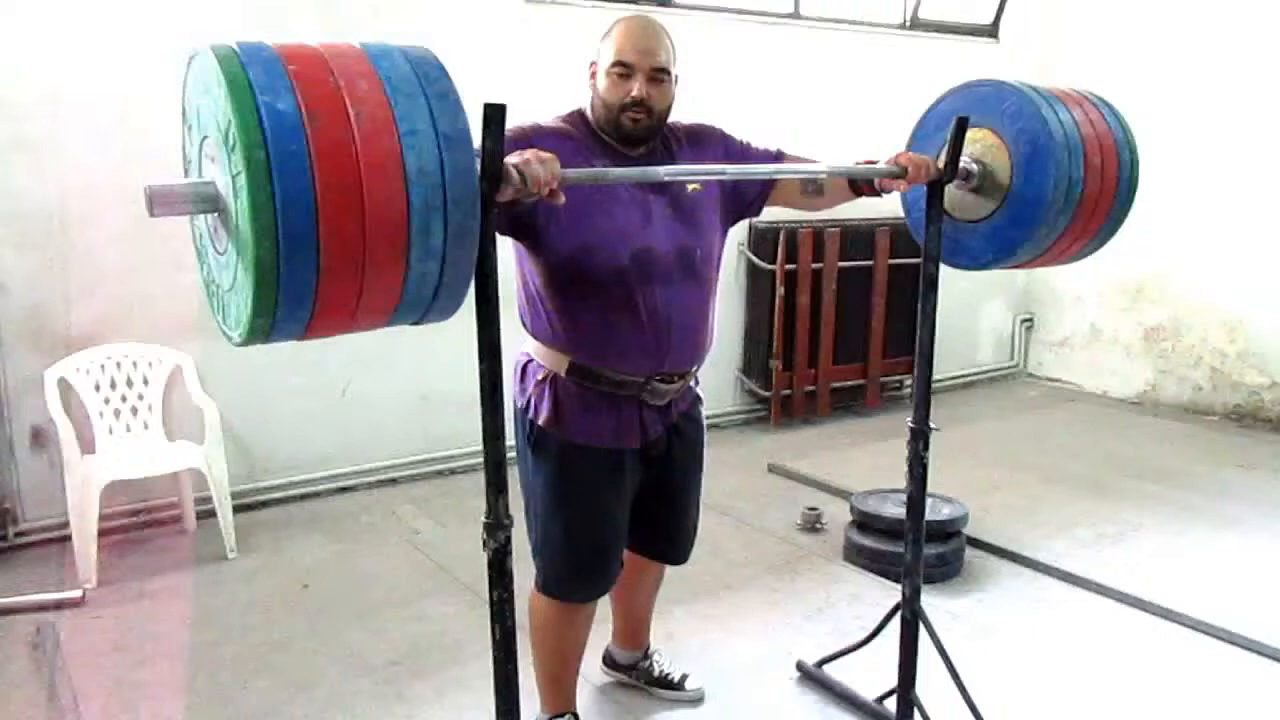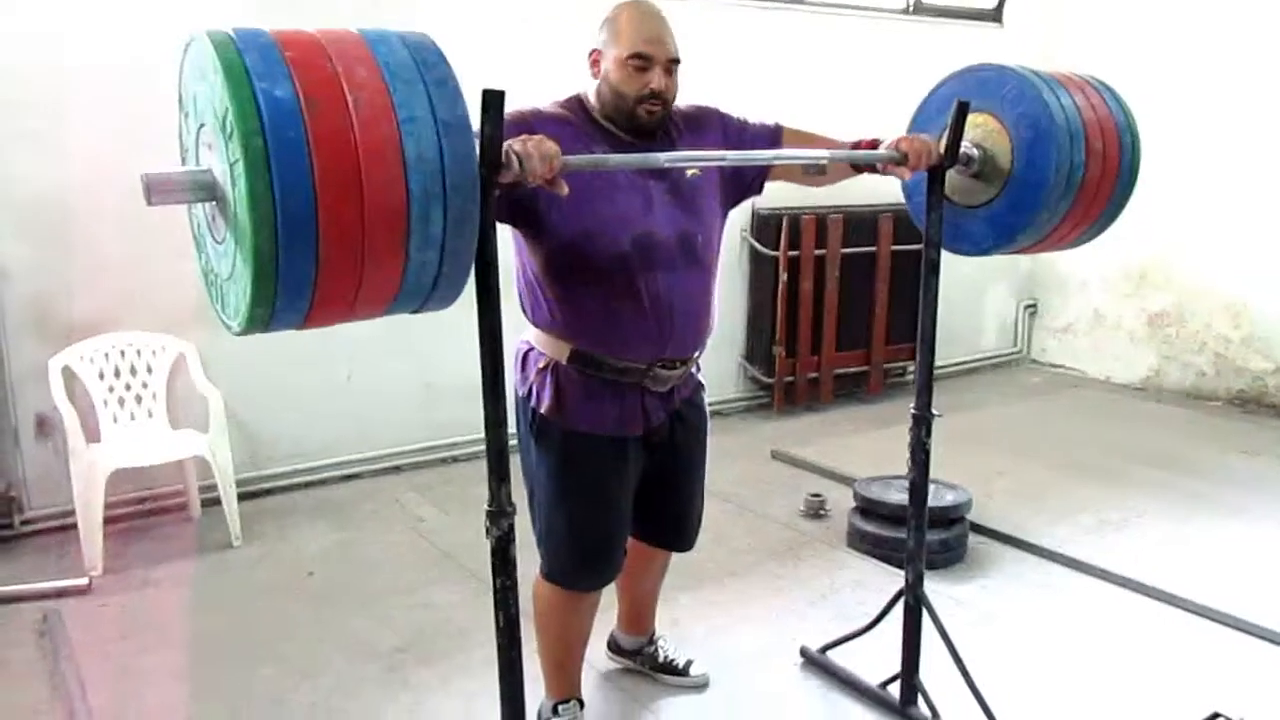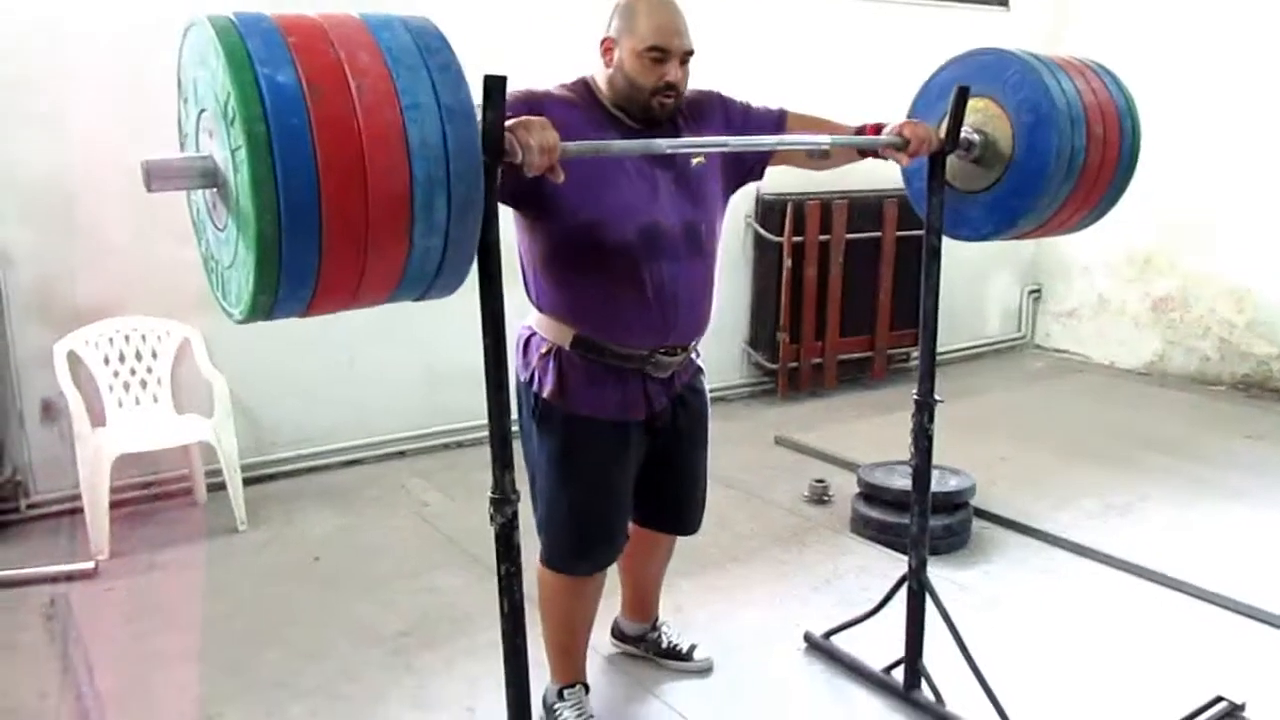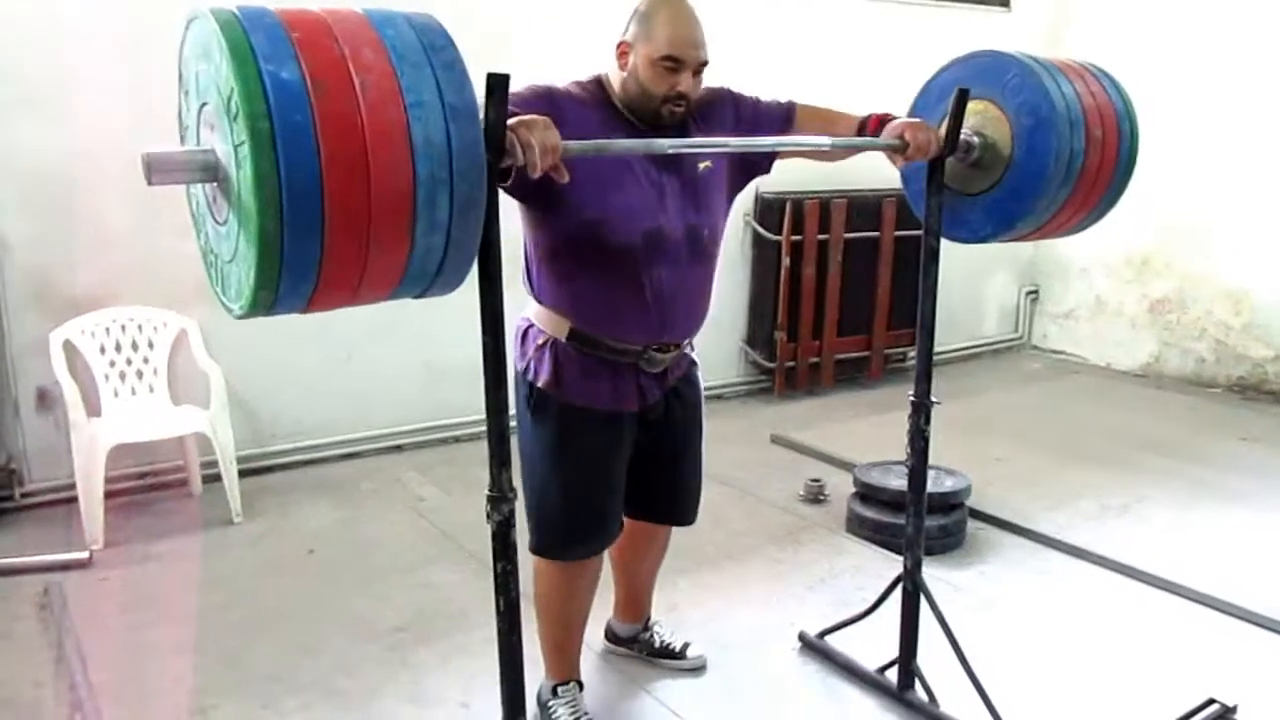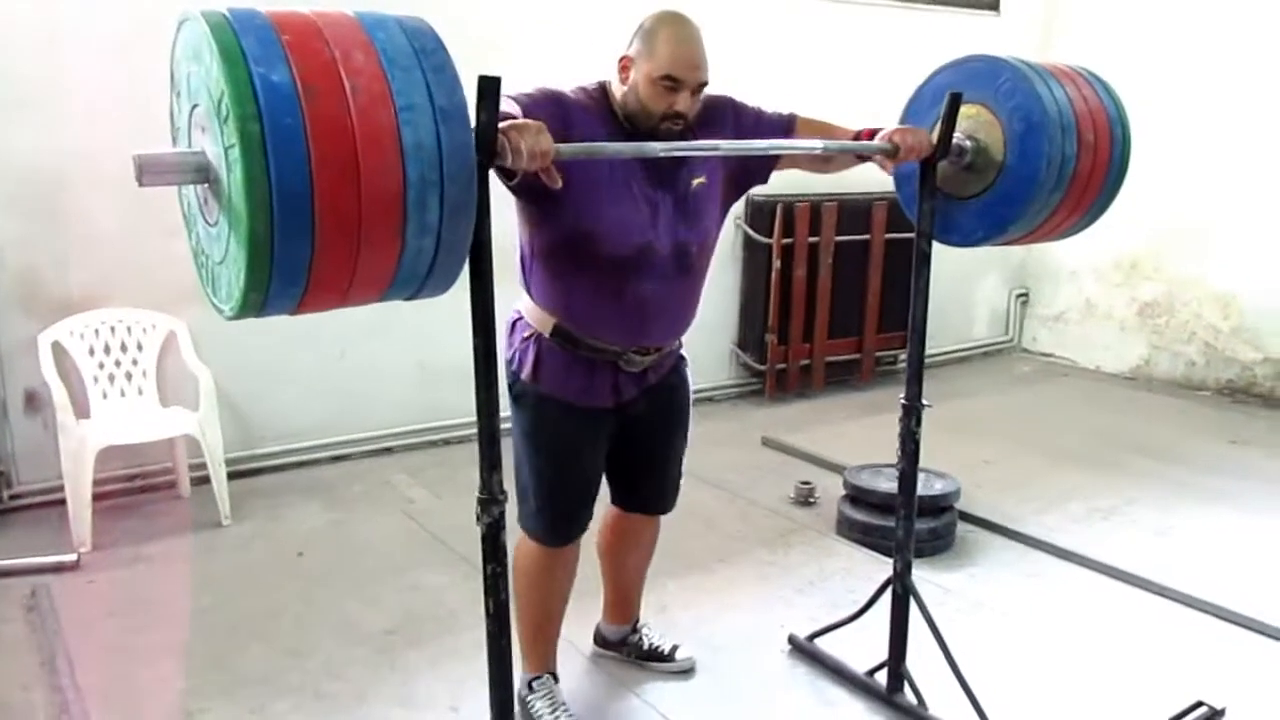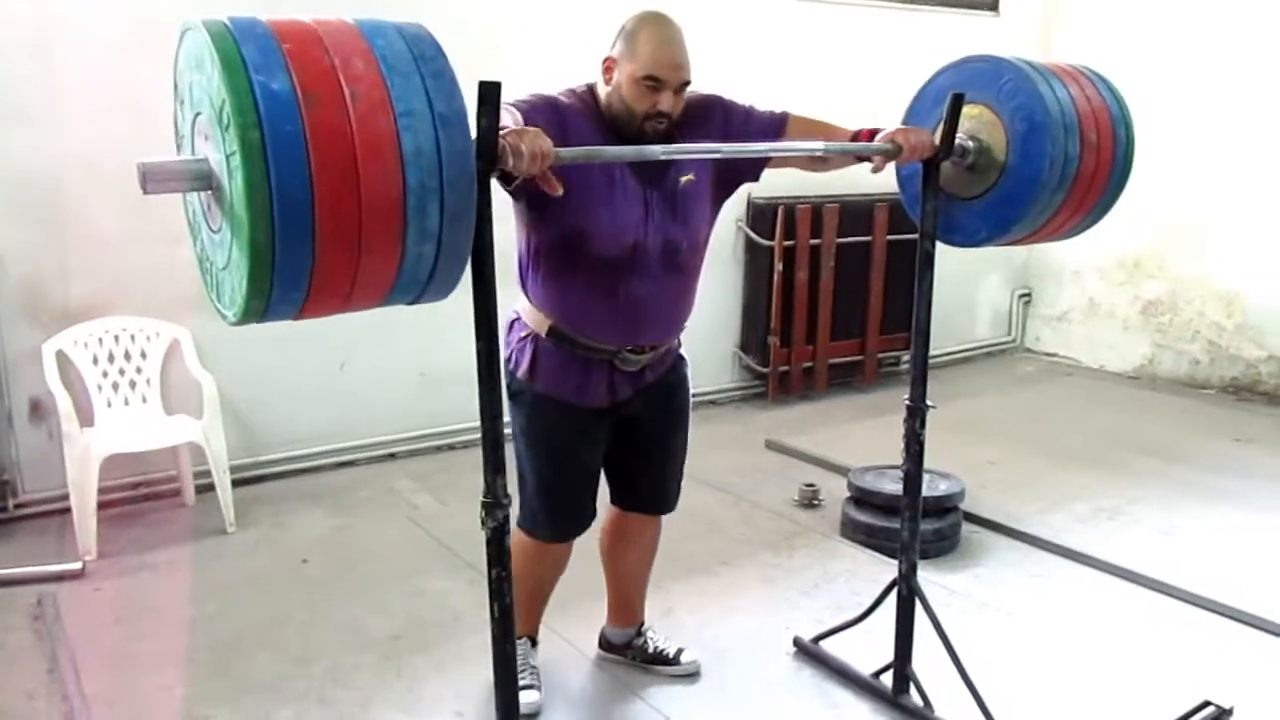
dt=0.2s
person 1, frame 1
left shoulder: (707, 153)
right shoulder: (543, 154)
left elbow: (800, 183)
left wrist: (876, 176)
right wrist: (507, 176)
left hip: (674, 405)
right hip: (578, 411)
left knee: (654, 547)
right knee: (572, 575)
left ankle: (630, 654)
person 1, frame 2
left shoulder: (705, 135)
right shoulder: (544, 138)
left elbow: (799, 156)
left wrist: (875, 153)
right wrist: (502, 158)
left hip: (675, 391)
right hip: (580, 398)
left knee: (661, 532)
right knee: (578, 562)
left ankle: (636, 639)
person 1, frame 3
left shoulder: (710, 120)
right shoulder: (548, 120)
left elbow: (803, 139)
left wrist: (878, 133)
right wrist: (504, 141)
left hip: (674, 375)
right hip: (580, 381)
left knee: (663, 518)
right knee: (580, 546)
left ankle: (639, 626)
person 1, frame 4
left shoulder: (721, 119)
right shoulder: (561, 117)
left elbow: (811, 126)
left wrist: (882, 128)
right wrist: (510, 133)
left hip: (668, 369)
right hip: (576, 373)
left knee: (657, 510)
right knee: (571, 537)
left ankle: (632, 626)
person 1, frame 5
left shoulder: (721, 130)
right shoulder: (562, 119)
left elbow: (807, 140)
right elbow: (494, 124)
left wrist: (876, 139)
right wrist: (508, 136)
left hip: (656, 365)
right hip: (562, 366)
left knee: (643, 504)
right knee: (553, 524)
left ankle: (620, 629)
person 1, frame 6
left shoulder: (709, 126)
right shoulder: (554, 122)
left elbow: (798, 138)
right elbow: (495, 137)
left wrist: (872, 142)
right wrist: (507, 145)
left hip: (655, 365)
right hip: (559, 365)
left knee: (643, 505)
right knee: (551, 519)
left ankle: (625, 631)
right ankle: (520, 644)
